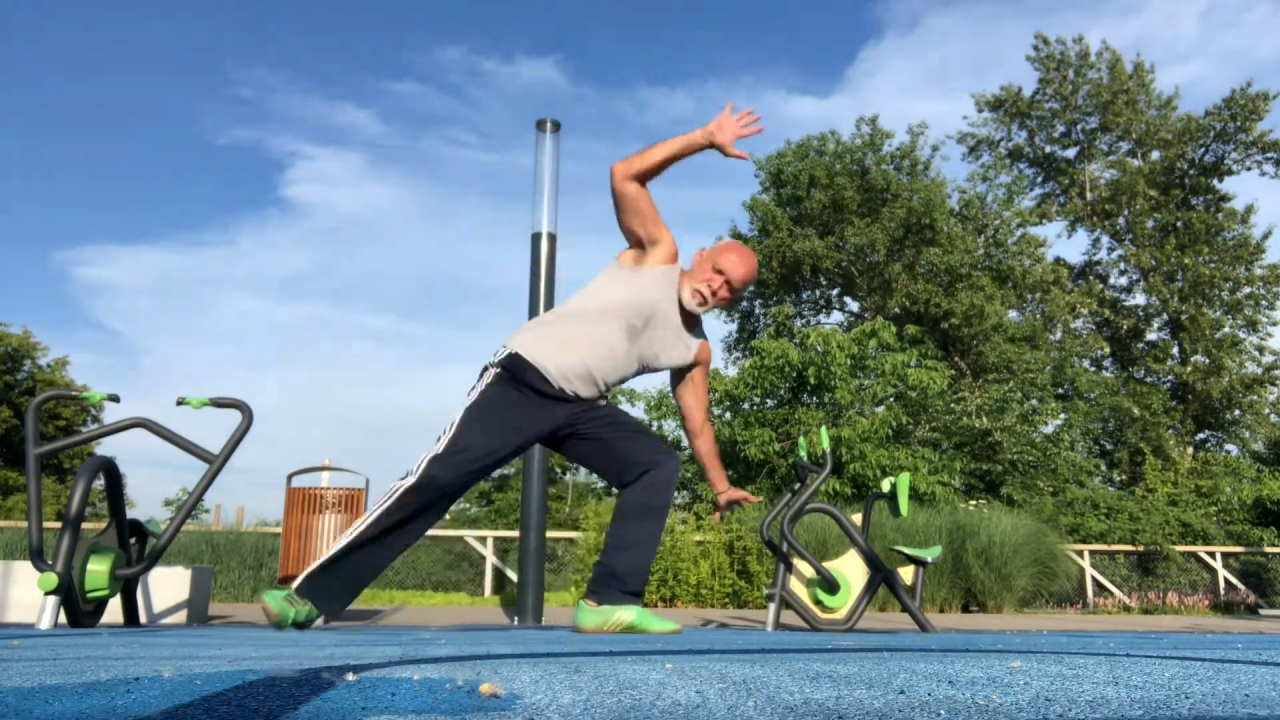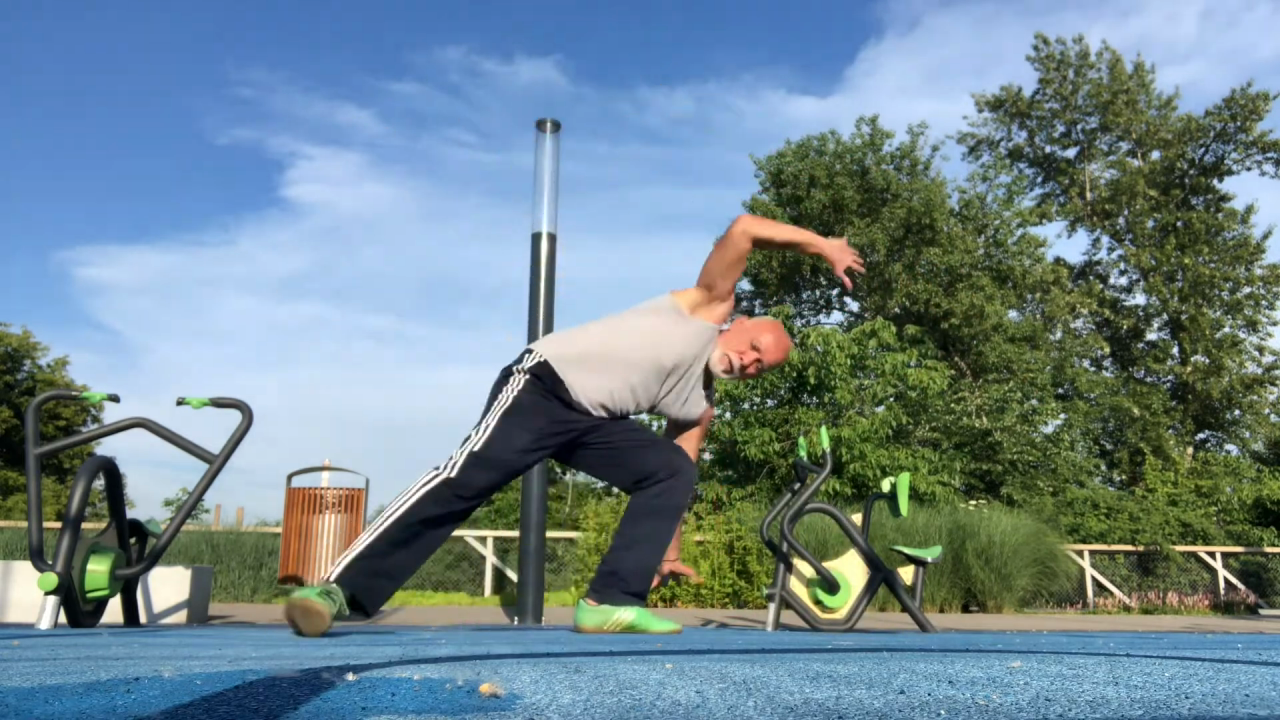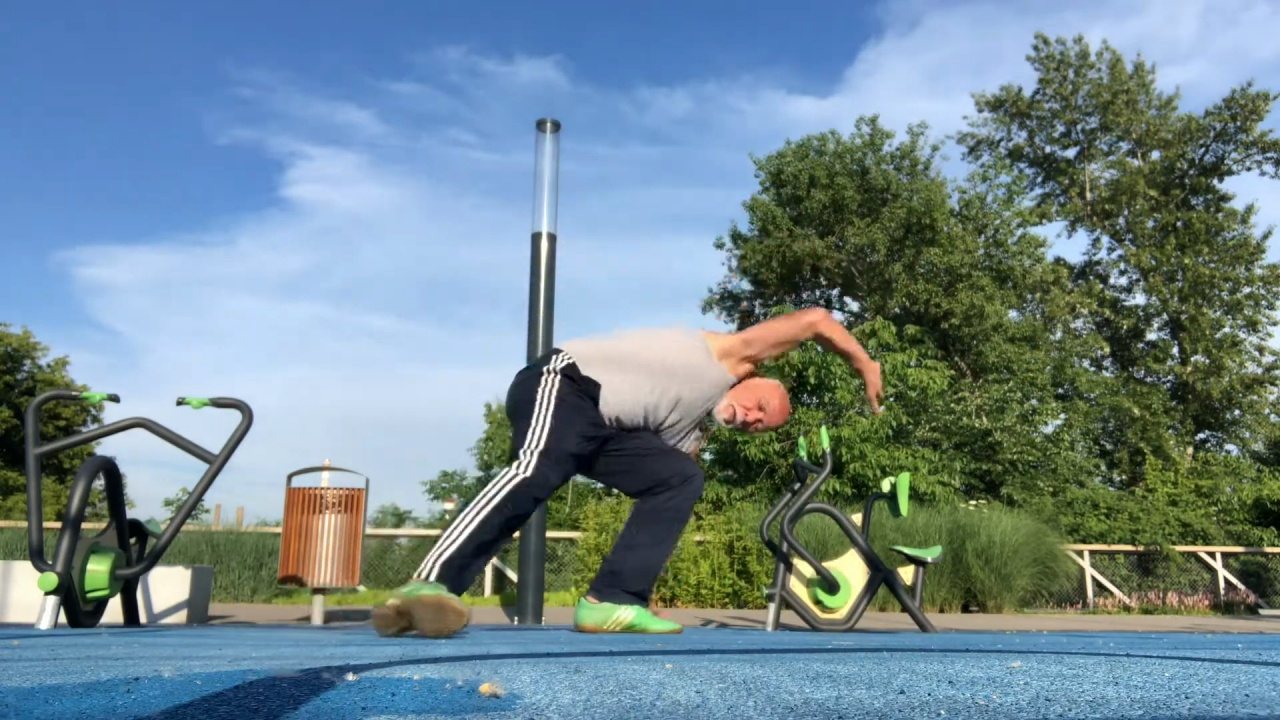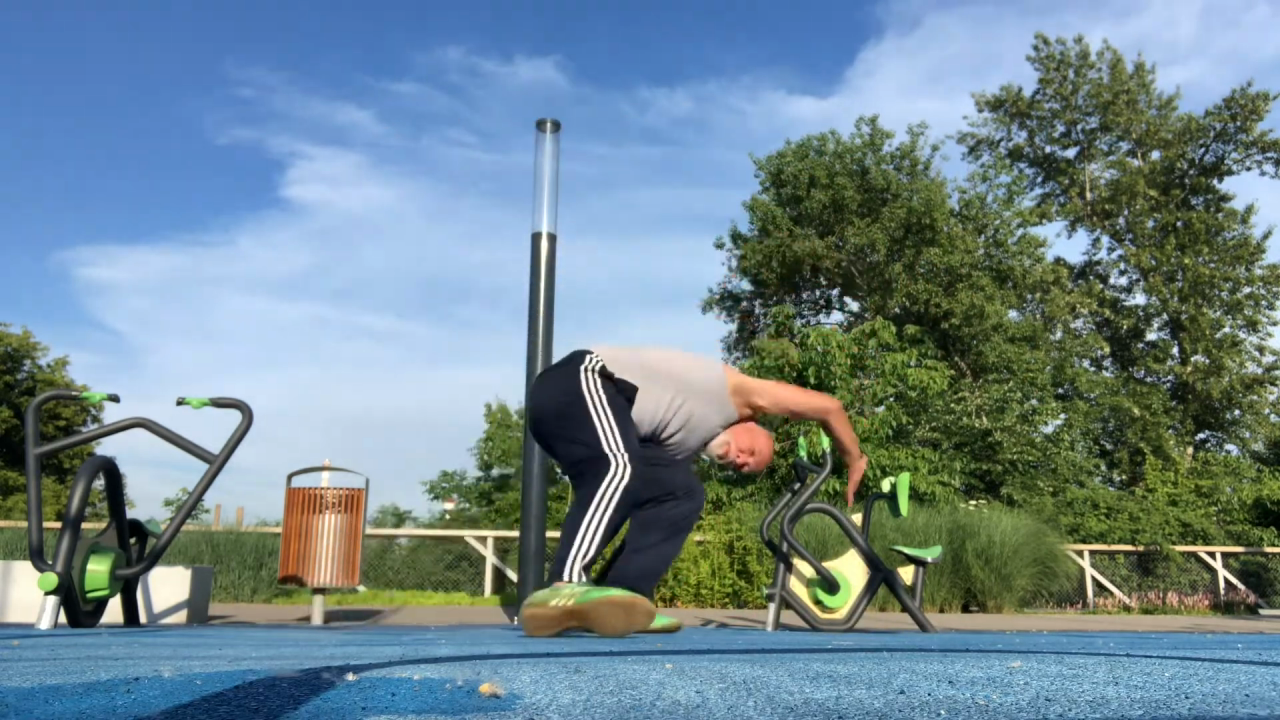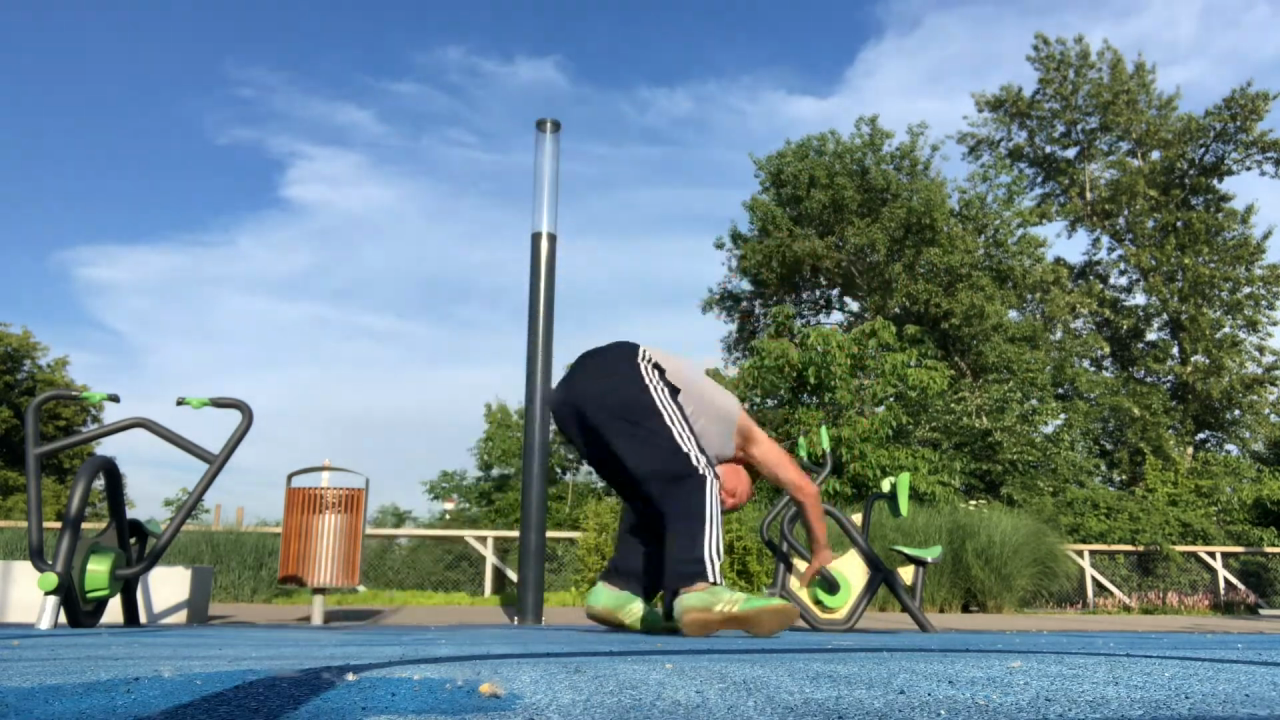
dt=0.2s
person 1, frame 1
left shoulder: (694, 355)
right shoulder: (656, 255)
left elbow: (696, 422)
right elbow: (624, 175)
left wrist: (719, 482)
right wrist: (706, 138)
left hip: (576, 409)
right hip: (520, 379)
left knee: (656, 468)
right knee: (436, 481)
left ankle: (609, 601)
right ankle: (313, 594)
person 1, frame 2
left shoulder: (697, 412)
right shoulder: (710, 309)
left elbow: (685, 482)
right elbow: (744, 229)
left wrist: (668, 553)
right wrist: (823, 246)
left hip: (585, 419)
right hip: (536, 384)
left knee: (672, 469)
right knee: (467, 475)
left ankle: (610, 599)
right ankle: (338, 591)
person 1, frame 3
left shoulder: (687, 441)
right shoulder: (729, 358)
left elbow: (665, 508)
right elbow: (814, 319)
left wrist: (627, 578)
right wrist: (863, 361)
right hip: (562, 382)
left knee: (680, 479)
right knee: (535, 471)
left ankle: (611, 601)
right ankle: (426, 587)
person 1, frame 4
left shoulder: (683, 453)
right shoulder: (738, 393)
right elbow: (826, 406)
right wrist: (854, 456)
right hip: (582, 381)
left knee: (683, 495)
right knee: (620, 471)
left ankle: (602, 604)
right ankle: (563, 591)
person 1, frame 5
right shoulder: (743, 435)
right elbow: (804, 489)
right wrist: (820, 547)
left hip: (572, 390)
right hip: (628, 371)
left knee: (652, 502)
right knee: (693, 482)
left ankle: (620, 593)
right ankle: (700, 592)
